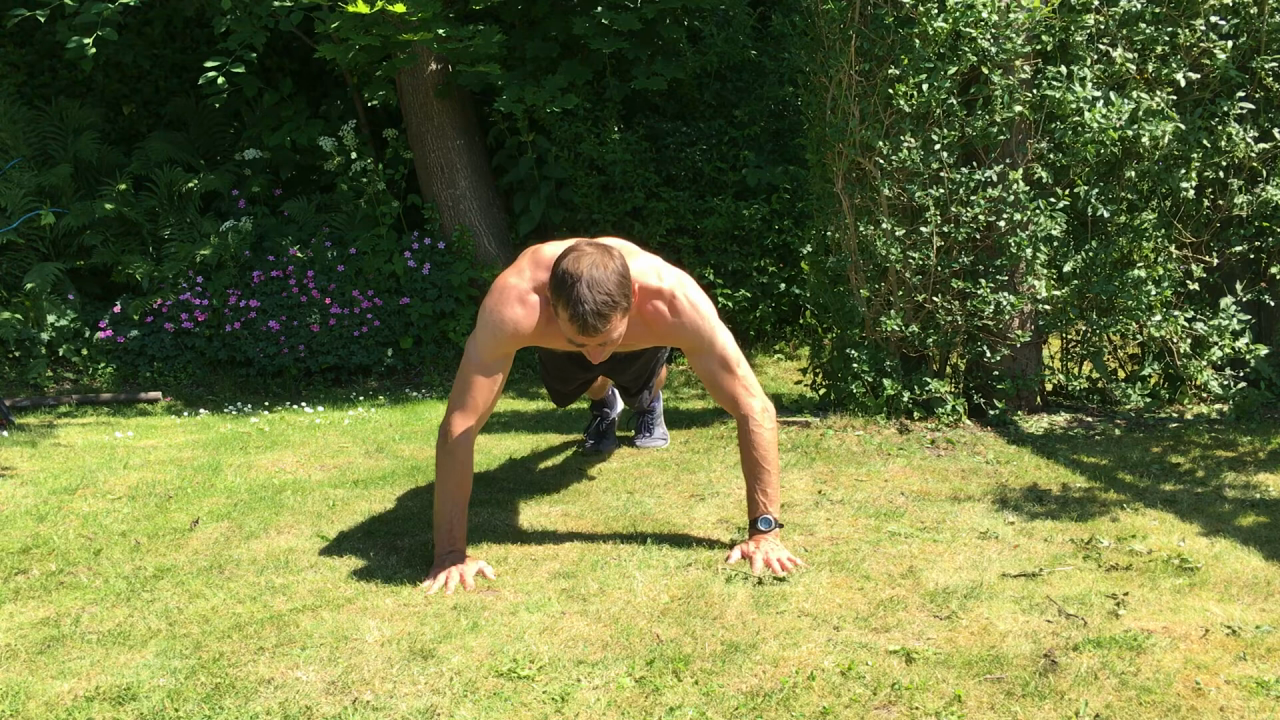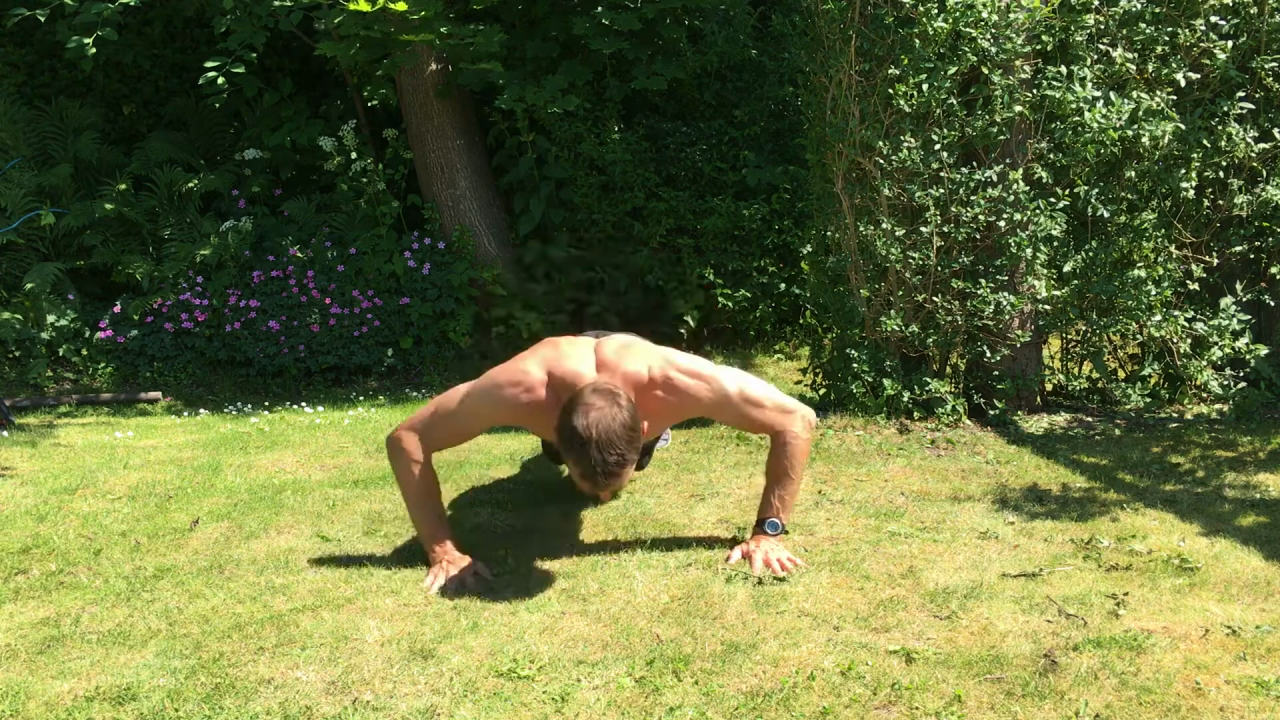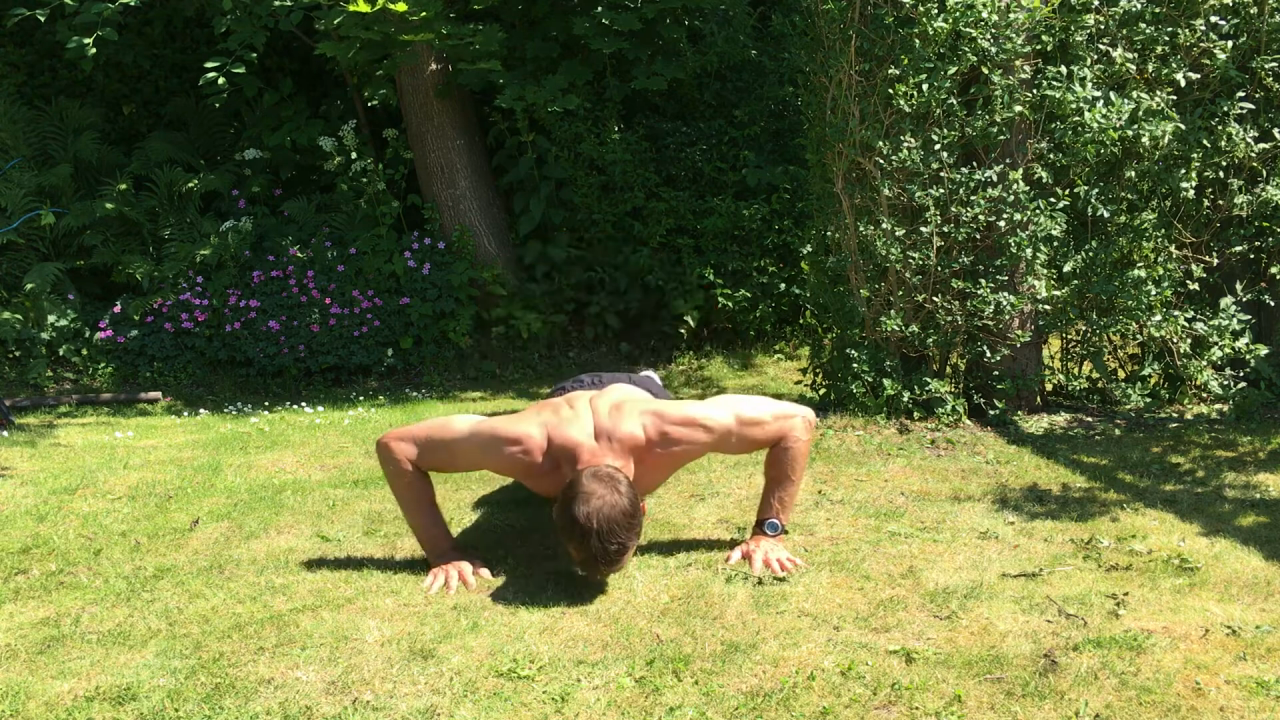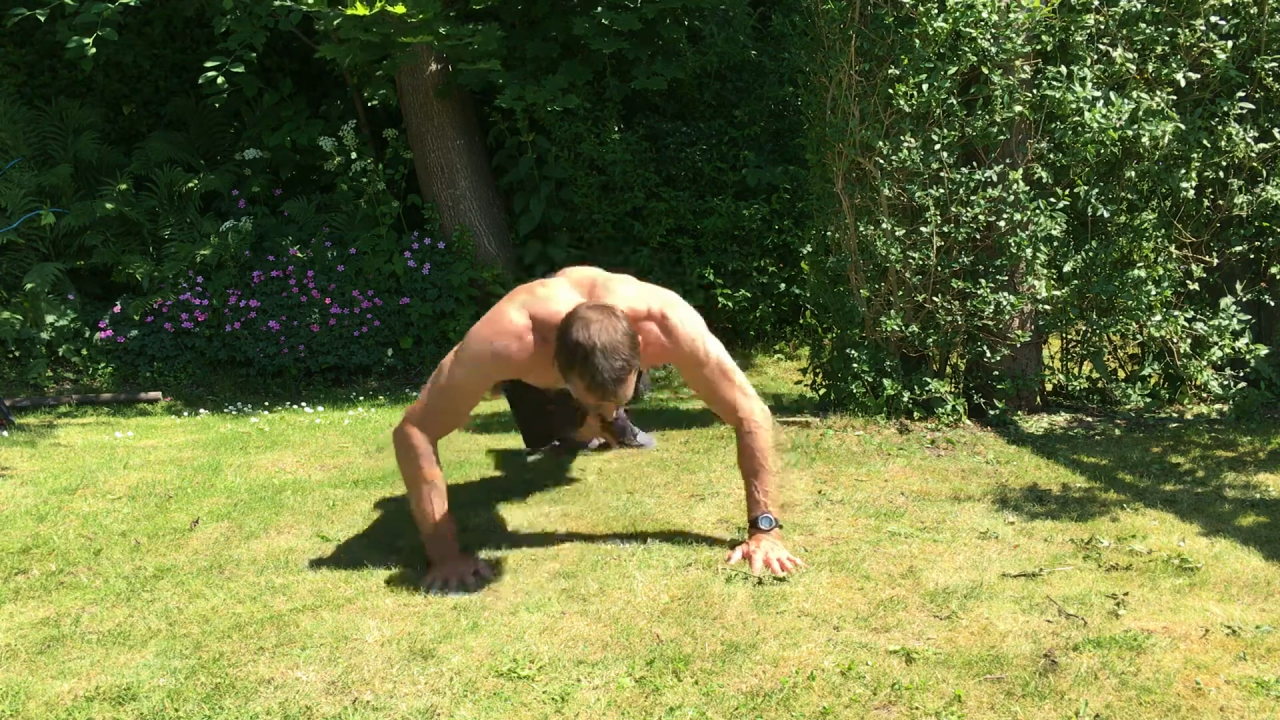
dt=0.4s
person 1, frame 1
left shoulder: (674, 301)
right shoulder: (517, 304)
left elbow: (755, 409)
right elbow: (460, 422)
left wrist: (764, 530)
right wrist: (450, 550)
left hip: (643, 334)
right hip: (557, 336)
left knee: (640, 391)
right knee: (571, 390)
left ankle: (649, 403)
right ankle: (604, 405)
person 1, frame 2
left shoulder: (674, 384)
right shoulder: (524, 390)
left elbow: (798, 421)
right elbow: (404, 440)
left wrist: (768, 531)
right wrist: (442, 549)
person 1, frame 3
left shoulder: (673, 434)
right shoulder: (524, 447)
left elbow: (800, 422)
right elbow: (393, 447)
left wrist: (768, 533)
right wrist: (442, 554)
left hip: (637, 393)
right hip: (571, 400)
person 1, frame 4
left shoulder: (664, 323)
right shoulder: (506, 342)
left elbow: (752, 414)
right elbow: (413, 431)
left wrist: (764, 528)
right wrist: (444, 553)
right hip: (534, 369)
left knee: (611, 422)
left ankle: (612, 428)
